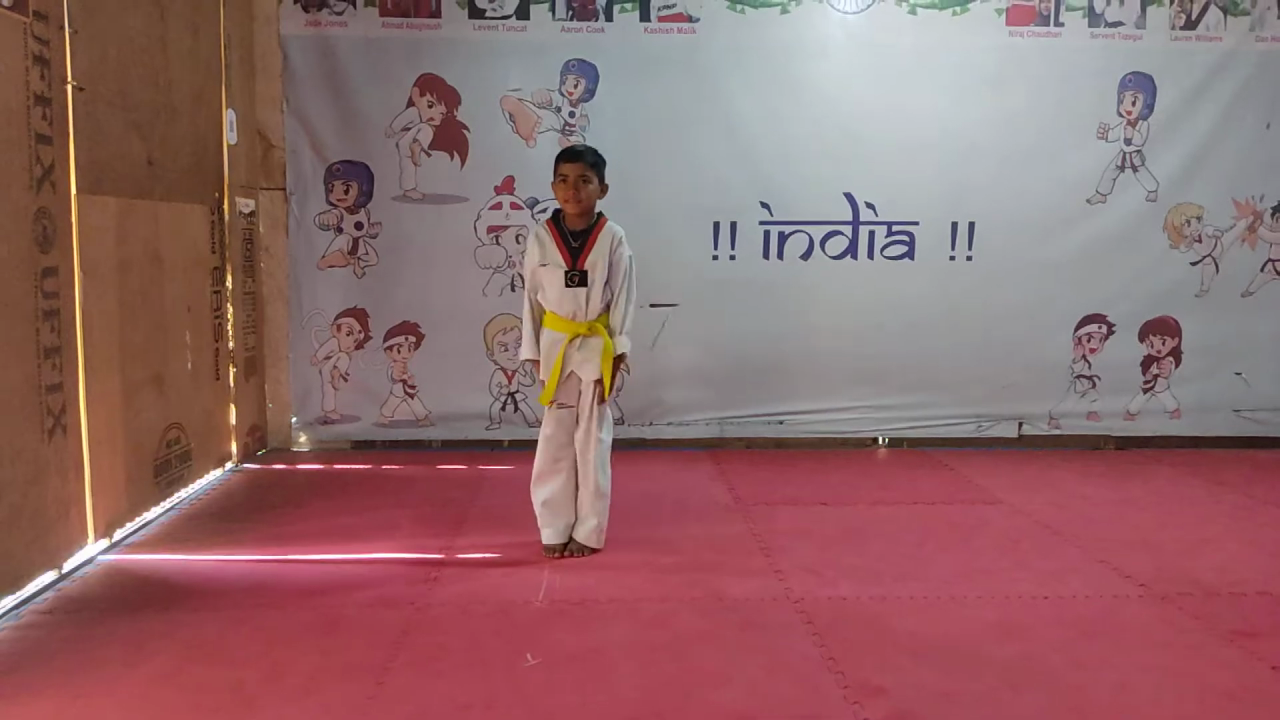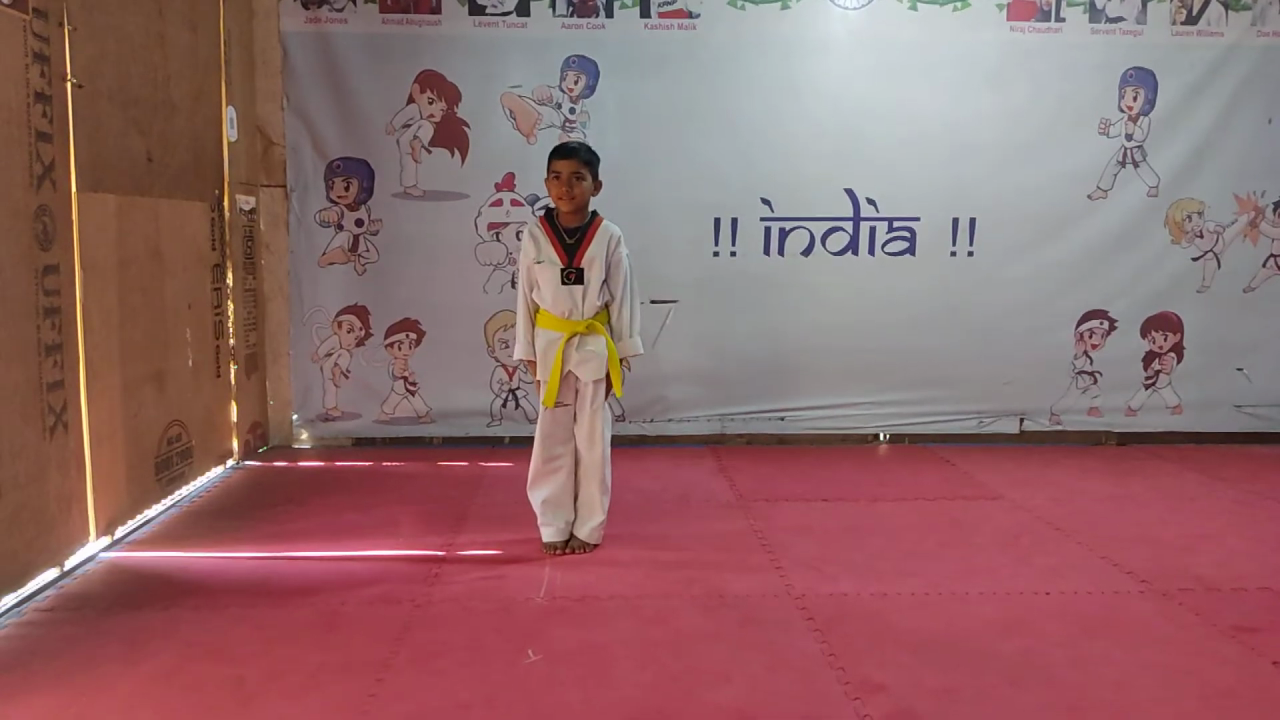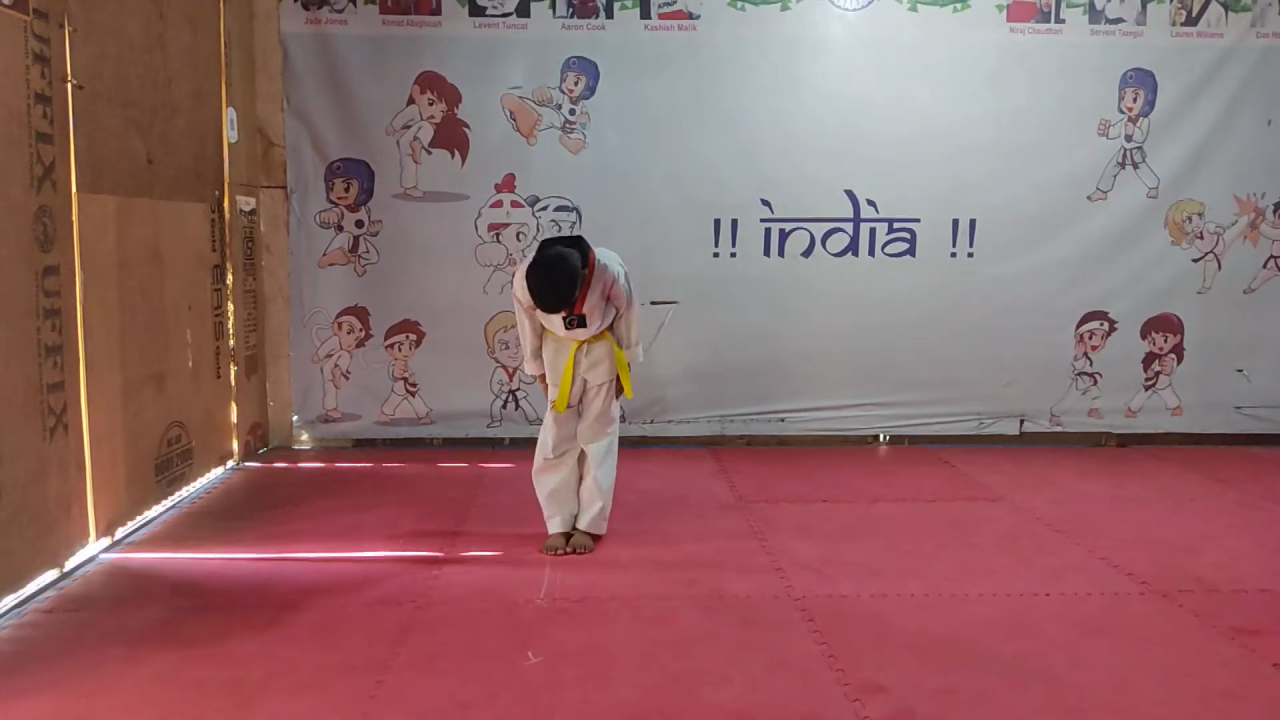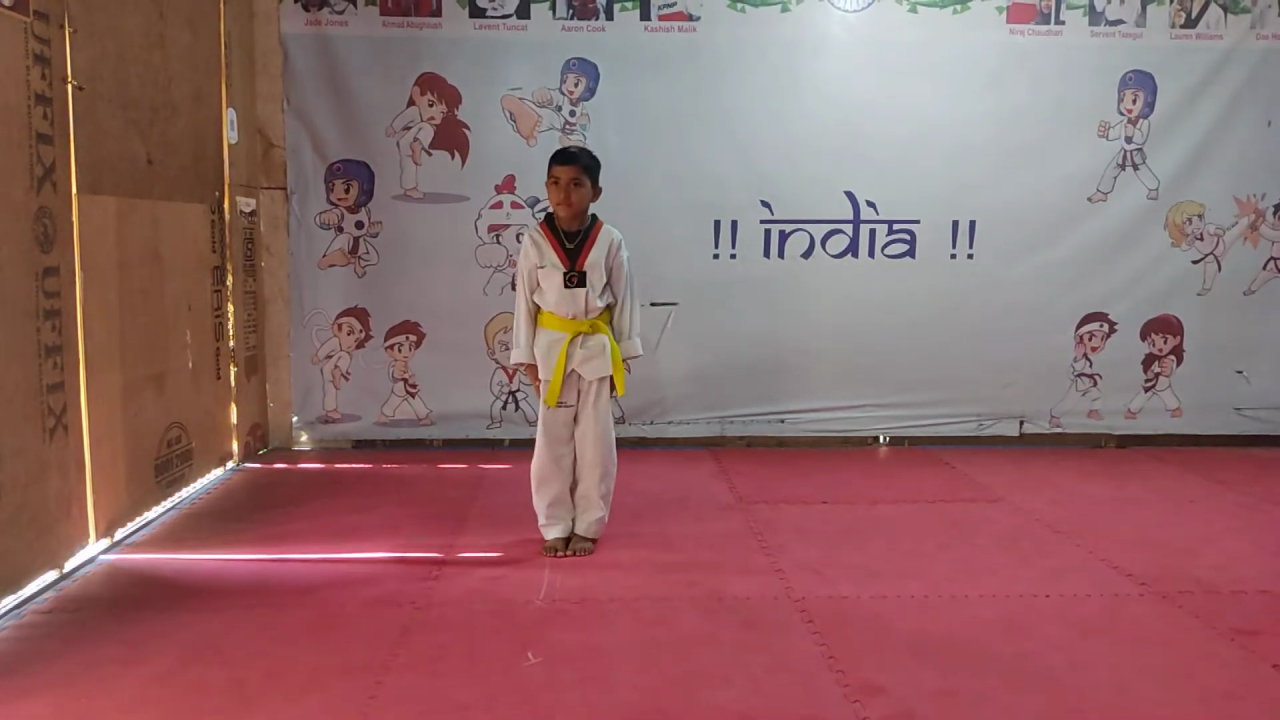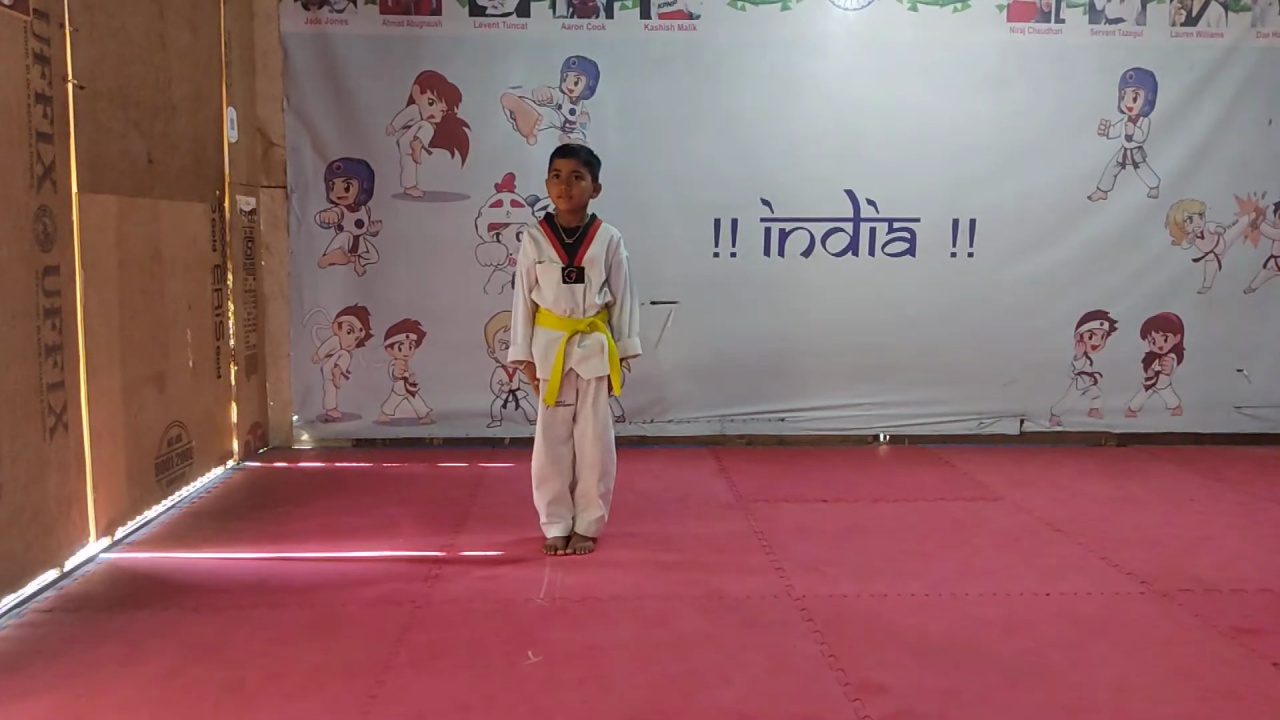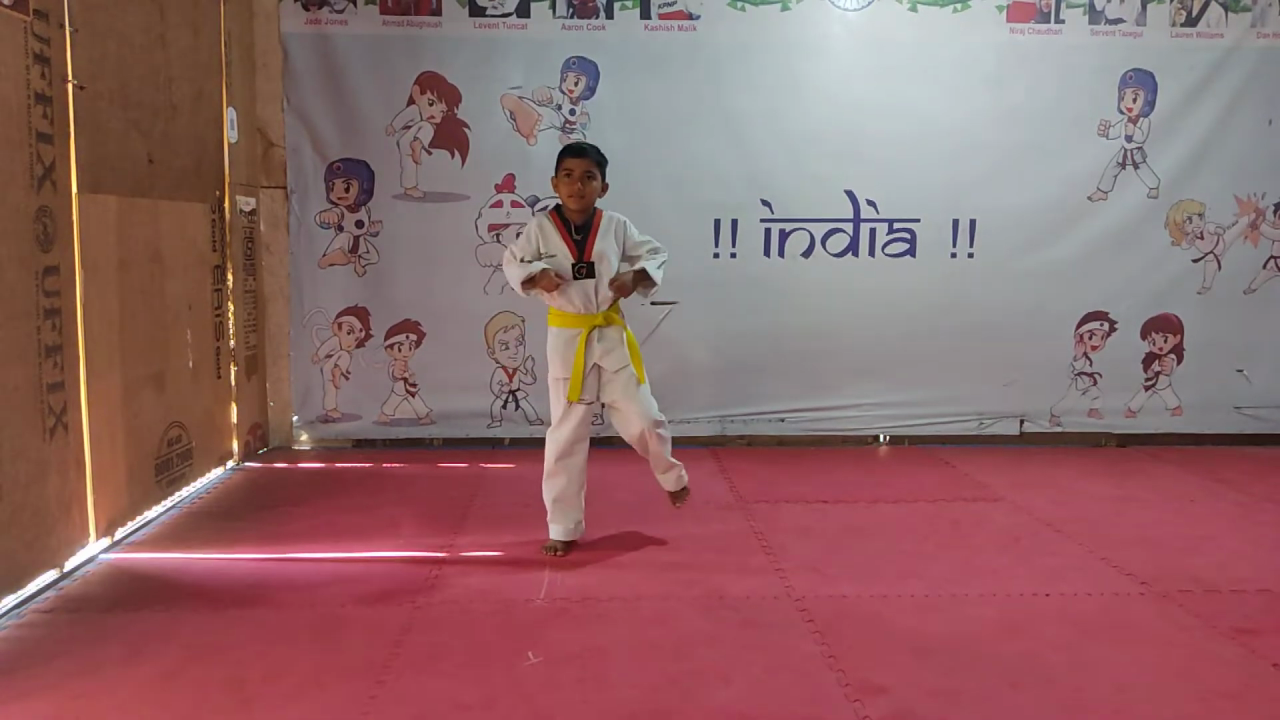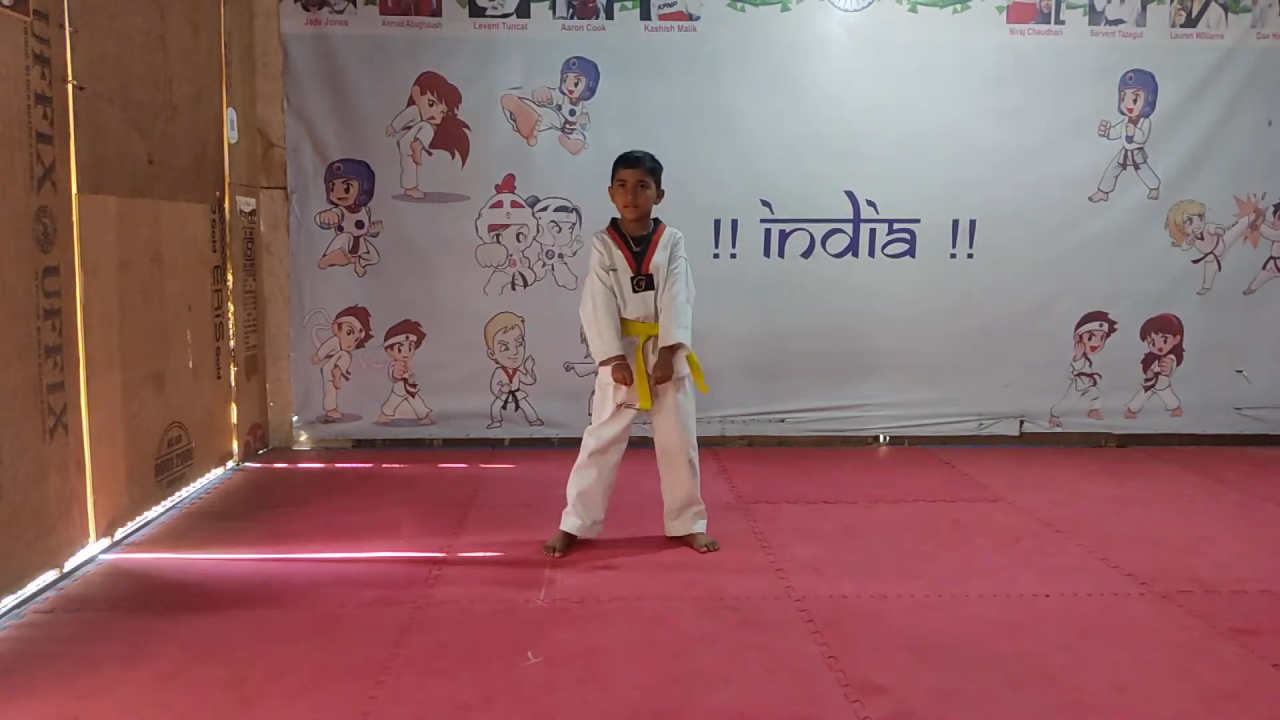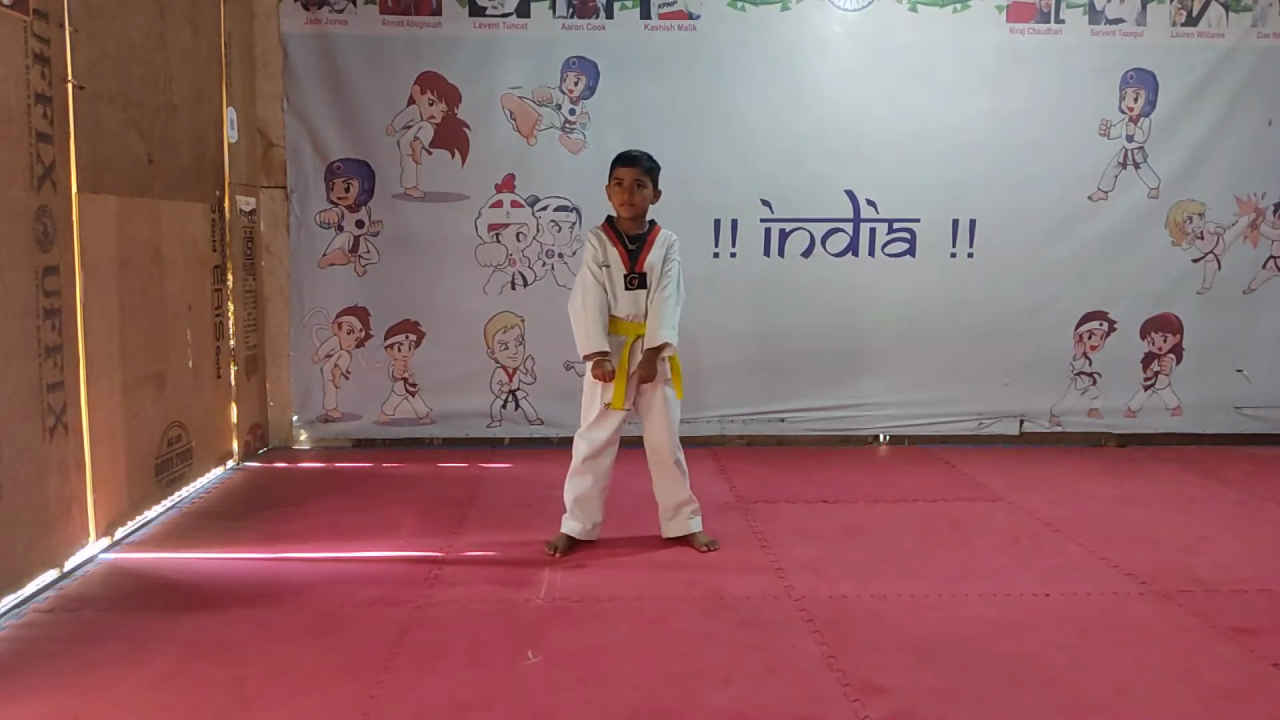
dt=0.5s
person 1, frame 1
left shoulder: (613, 239)
right shoulder: (541, 239)
left elbow: (622, 301)
right elbow: (532, 301)
left wrist: (615, 359)
right wrist: (536, 356)
left hip: (595, 349)
right hip: (555, 348)
left knee: (592, 445)
right knee: (554, 444)
left ankle: (587, 532)
right ankle: (556, 531)
person 1, frame 2
left shoulder: (610, 237)
right shoulder: (534, 237)
left elbow: (623, 299)
right elbow: (526, 299)
left wrist: (619, 357)
right wrist: (530, 356)
left hip: (594, 348)
right hip: (551, 347)
left knee: (593, 442)
right knee: (551, 441)
left ankle: (587, 529)
right ankle: (555, 528)
person 1, frame 3
left shoulder: (608, 270)
right shoulder: (524, 280)
left elbow: (626, 315)
right elbow: (528, 325)
left wrist: (625, 366)
right wrist: (538, 369)
left hip: (601, 354)
right hip: (559, 355)
left knee: (598, 438)
right knee: (557, 441)
left ankle: (587, 525)
right ankle: (560, 525)
person 1, frame 4
left shoulder: (610, 241)
right shoulder: (535, 243)
left elbow: (624, 300)
right elbow: (525, 301)
left wrist: (621, 357)
right wrist: (528, 359)
left hip: (597, 348)
right hip: (552, 348)
left knee: (595, 441)
right knee: (552, 442)
left ankle: (587, 527)
right ankle: (556, 527)
person 1, frame 5
left shoulder: (609, 239)
right shoulder: (534, 239)
left elbow: (623, 298)
right elbow: (523, 298)
left wrist: (622, 354)
right wrist: (525, 356)
left hip: (594, 346)
right hip: (550, 345)
left knee: (594, 439)
right knee: (552, 439)
left ankle: (587, 525)
right ankle: (556, 525)
person 1, frame 6
left shoulder: (615, 226)
right shoulder: (542, 227)
left elbow: (653, 251)
right elbow: (512, 261)
left wrist: (638, 276)
right wrist: (534, 276)
left hip: (612, 339)
right hip: (567, 341)
left knee: (643, 420)
right knee: (566, 436)
left ankle: (671, 477)
right ankle: (563, 527)
person 1, frame 7
left shoulder: (672, 241)
right shoulder: (603, 245)
left elbow: (677, 301)
right elbow: (597, 307)
left wrist: (667, 353)
right wrist: (615, 359)
left hip: (667, 353)
right hip: (622, 352)
left knee: (679, 441)
right knee: (602, 438)
left ankle: (688, 523)
right ankle: (574, 524)
person 1, frame 8
left shoulder: (666, 243)
right shoulder: (596, 241)
left elbow: (666, 303)
right elbow: (587, 302)
left wrist: (653, 354)
right wrist: (598, 355)
left hip: (654, 353)
right hip: (610, 352)
left knee: (665, 440)
right knee: (594, 440)
left ankle: (683, 523)
right ankle: (576, 525)
